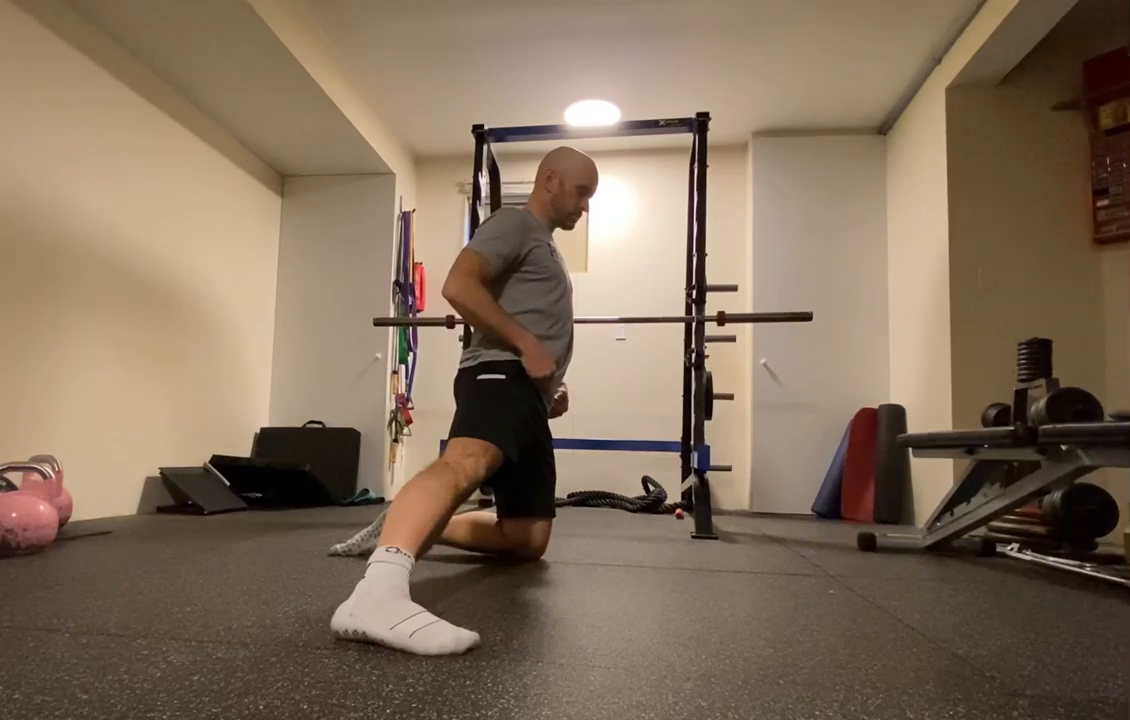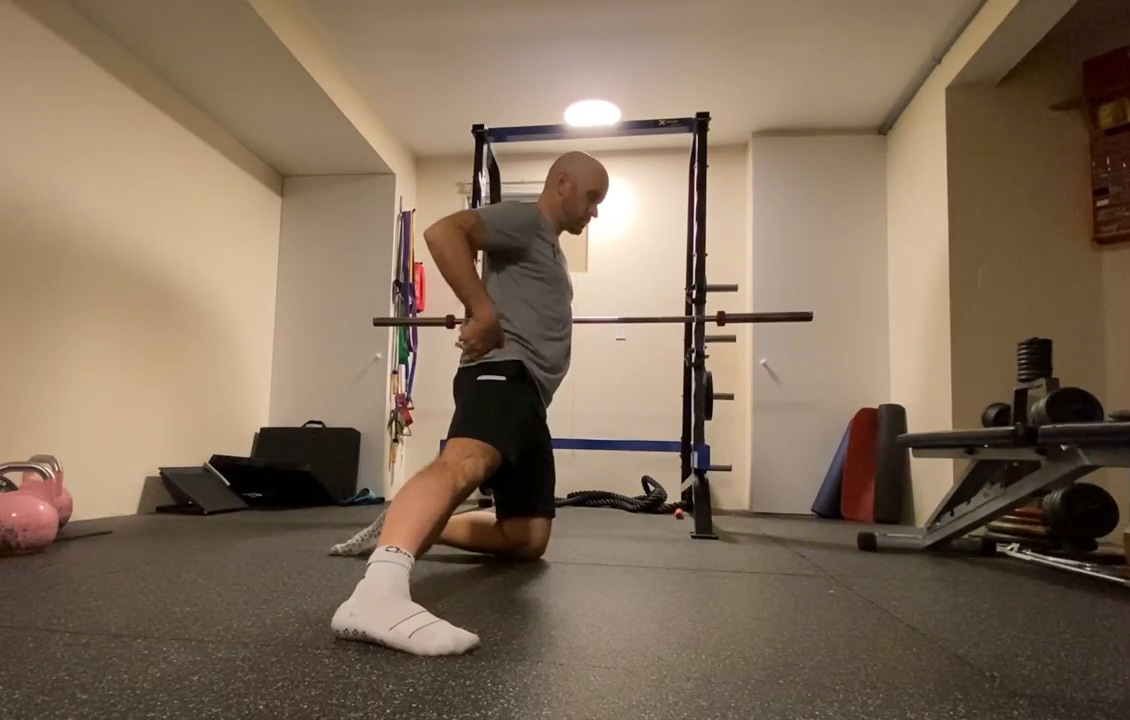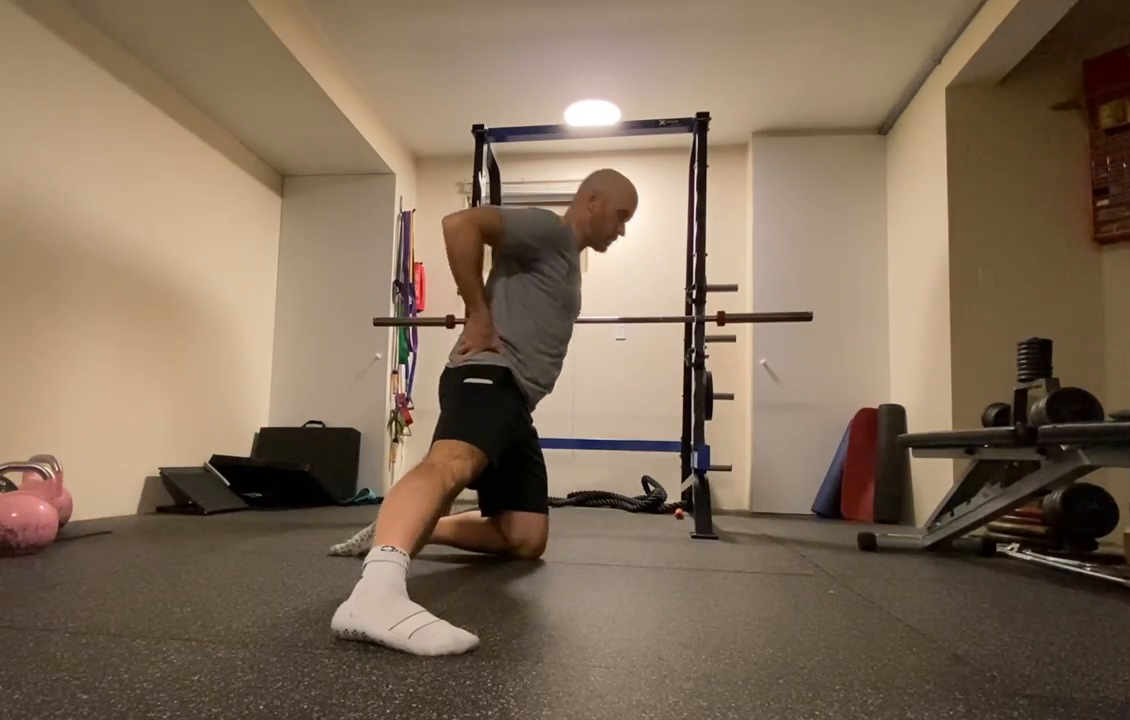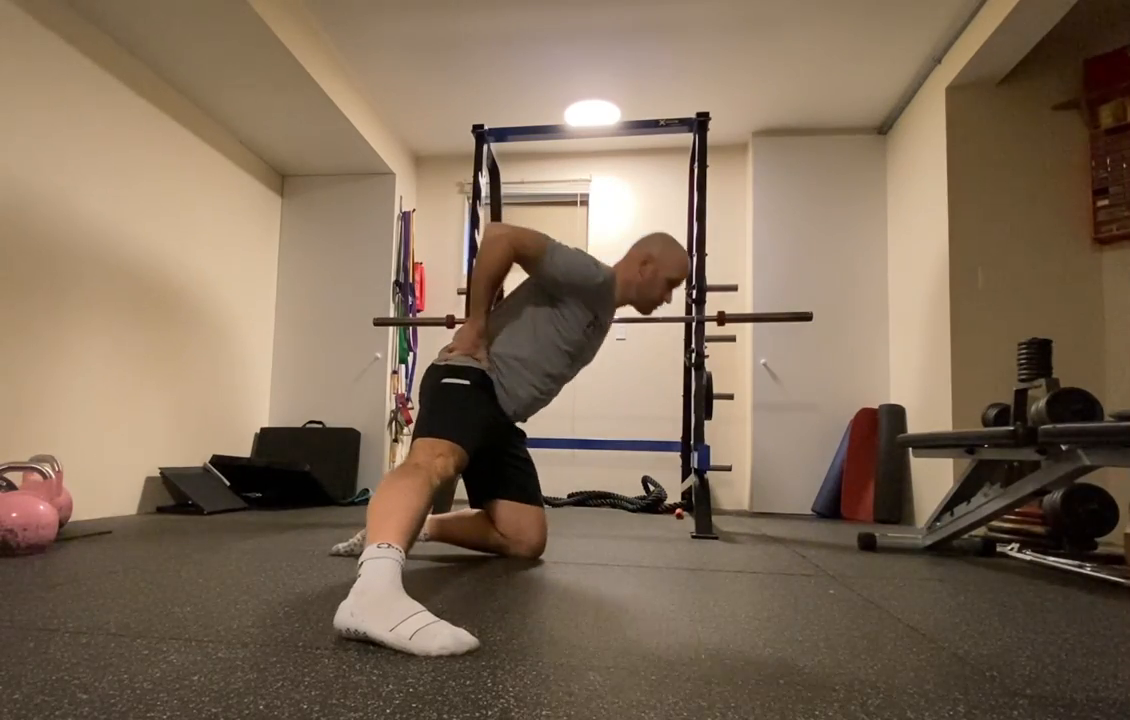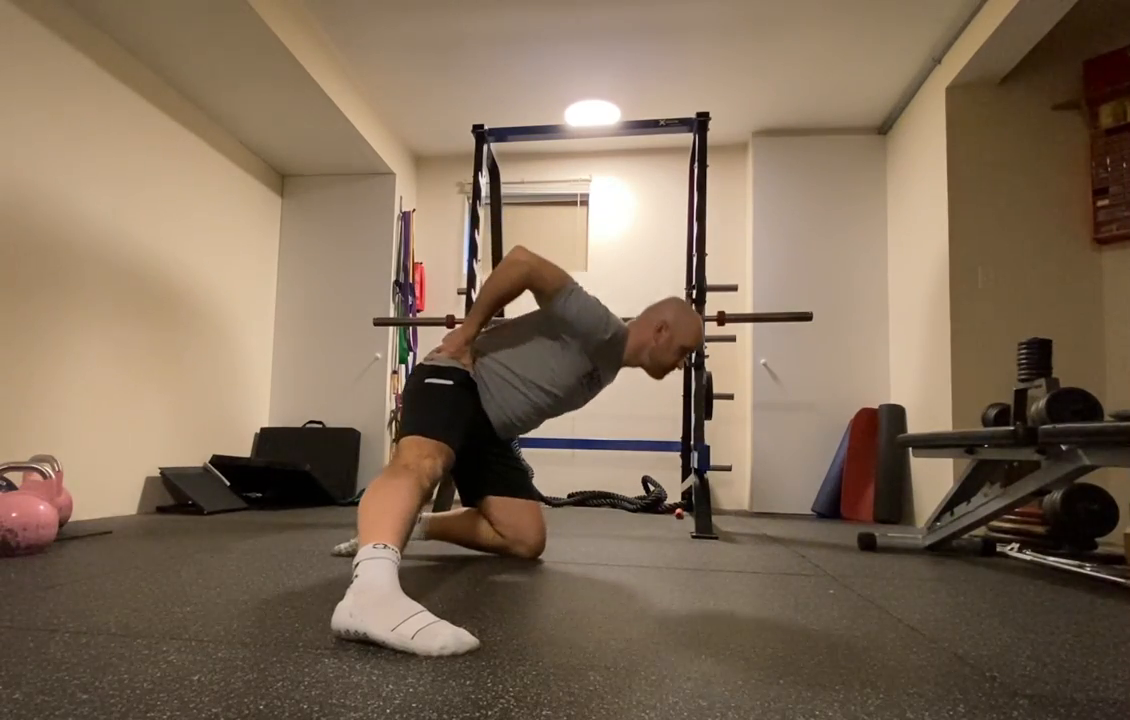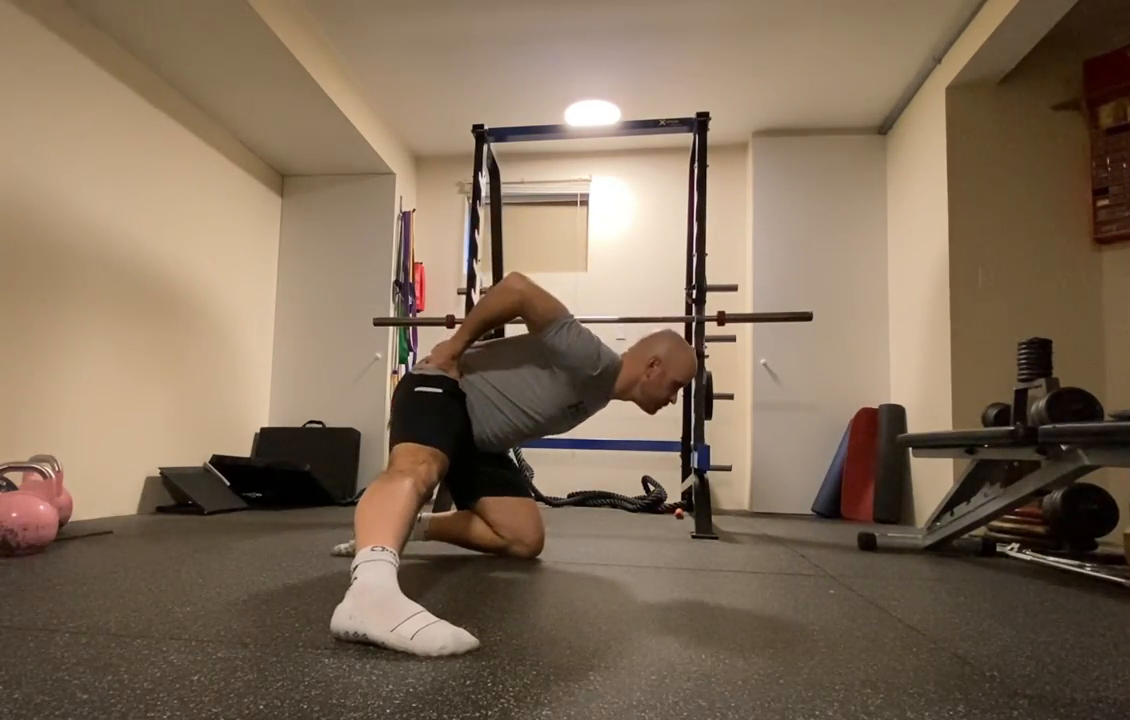
dt=0.5s
person 1, frame 1
left shoulder: (544, 243)
right shoulder: (516, 224)
right elbow: (458, 285)
left wrist: (551, 385)
right wrist: (527, 344)
left hip: (528, 395)
right hip: (502, 376)
left knee: (527, 541)
right knee: (465, 463)
left ankle: (409, 530)
right ankle: (378, 590)
person 1, frame 2
left shoulder: (549, 246)
right shoulder: (524, 220)
right elbow: (441, 234)
right wrist: (482, 308)
left hip: (529, 396)
right hip: (502, 376)
left knee: (526, 541)
right knee: (463, 463)
left ankle: (406, 530)
right ankle: (378, 588)
person 1, frame 3
left shoulder: (568, 257)
right shoulder: (549, 231)
right elbow: (460, 223)
right wrist: (478, 316)
left hip: (516, 402)
right hip: (488, 378)
left knee: (526, 540)
right knee: (451, 465)
left ankle: (407, 529)
right ankle: (375, 589)
person 1, frame 4
left shoulder: (603, 307)
right shoulder: (588, 276)
right elbow: (499, 235)
right wrist: (476, 325)
left hip: (502, 411)
right hip: (471, 380)
left knee: (525, 540)
right knee: (433, 462)
left ankle: (392, 531)
right ankle: (373, 588)
person 1, frame 5
left shoulder: (610, 364)
right shoulder: (600, 329)
right elbow: (522, 260)
right wrist: (468, 331)
left hip: (489, 426)
right hip: (453, 381)
left knee: (526, 539)
right knee: (418, 464)
left ankle: (406, 526)
right ankle: (371, 587)
person 1, frame 6
left shoulder: (601, 389)
right shoulder: (592, 361)
right elbow: (517, 287)
right wrist: (456, 345)
left hip: (478, 438)
right hip: (443, 392)
left knee: (525, 540)
right knee: (414, 470)
left ankle: (411, 527)
right ankle: (370, 591)
